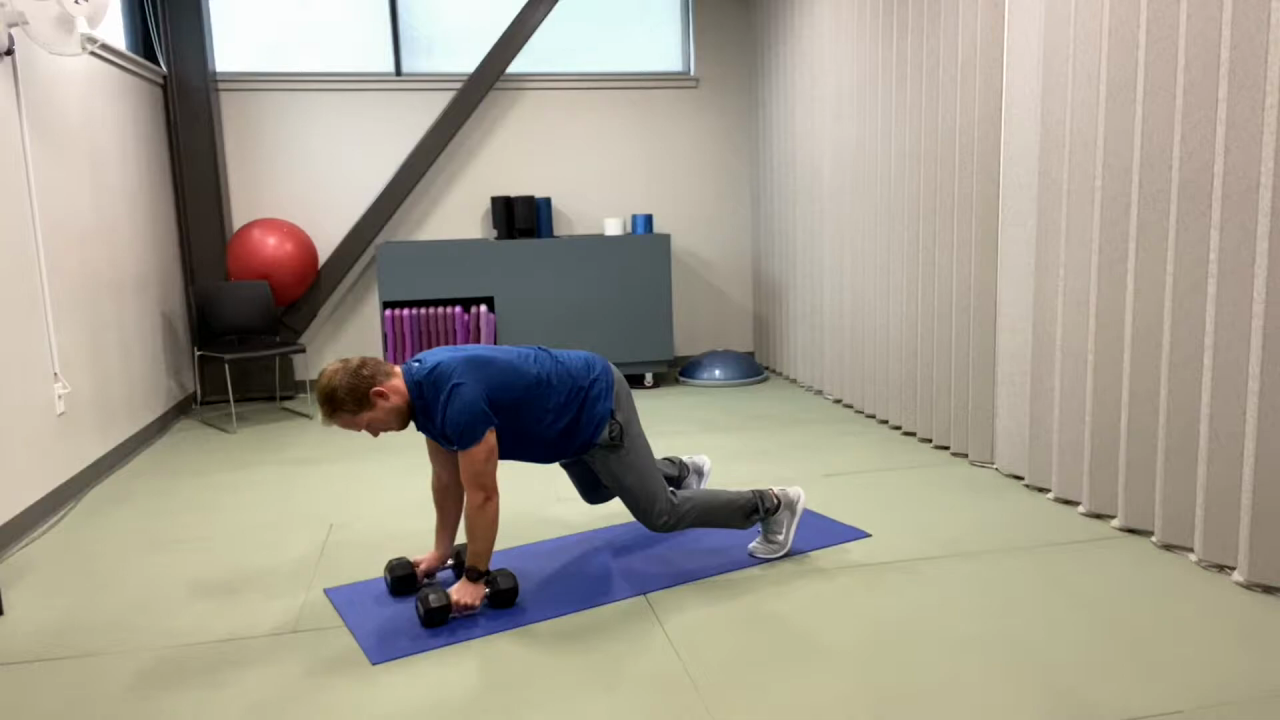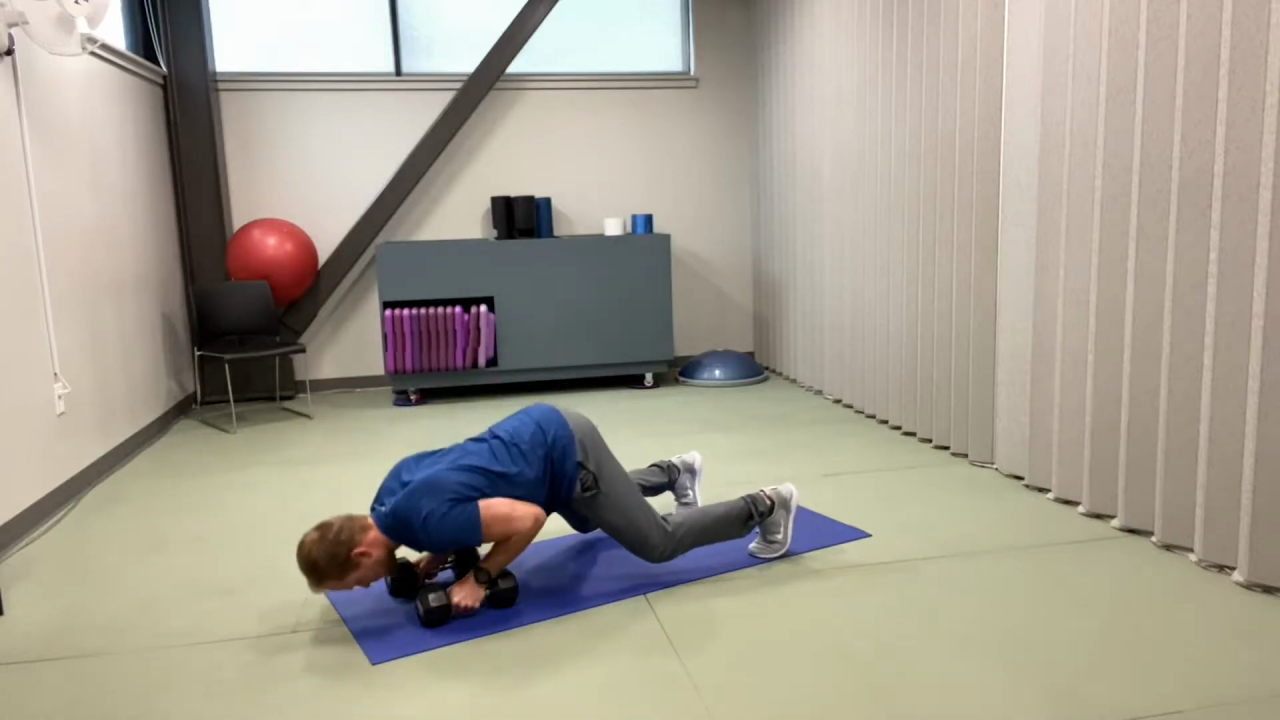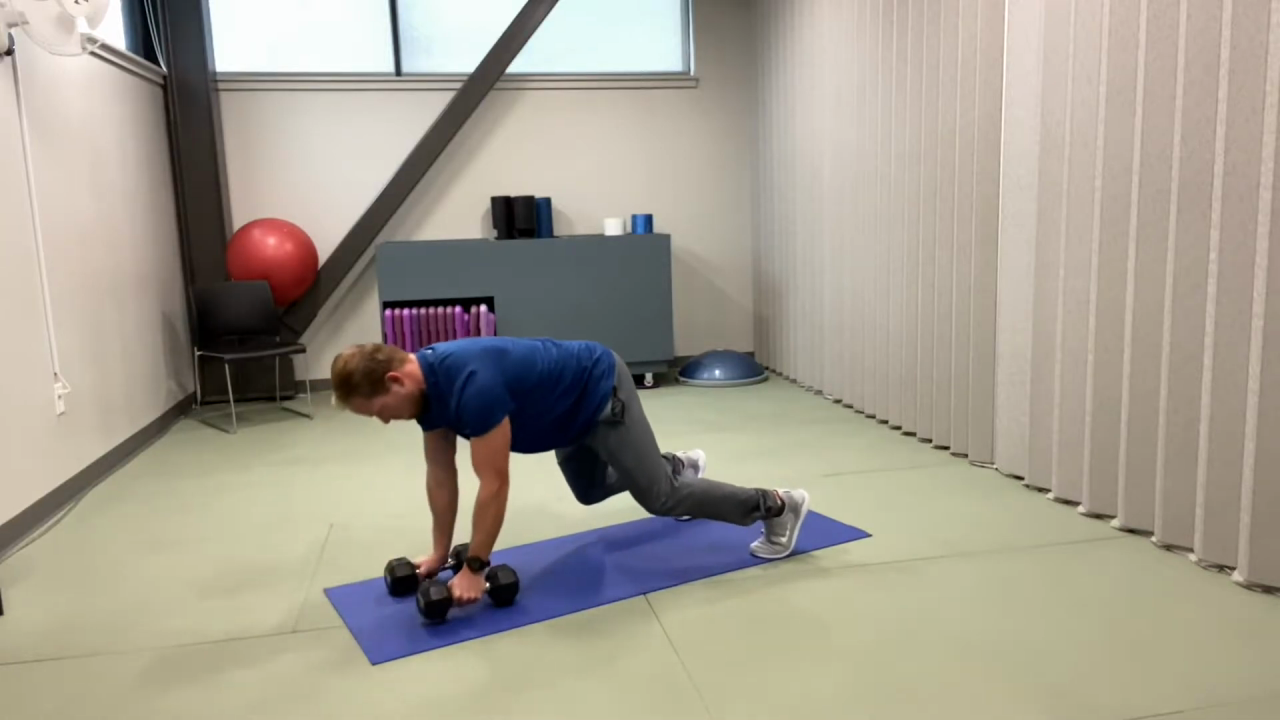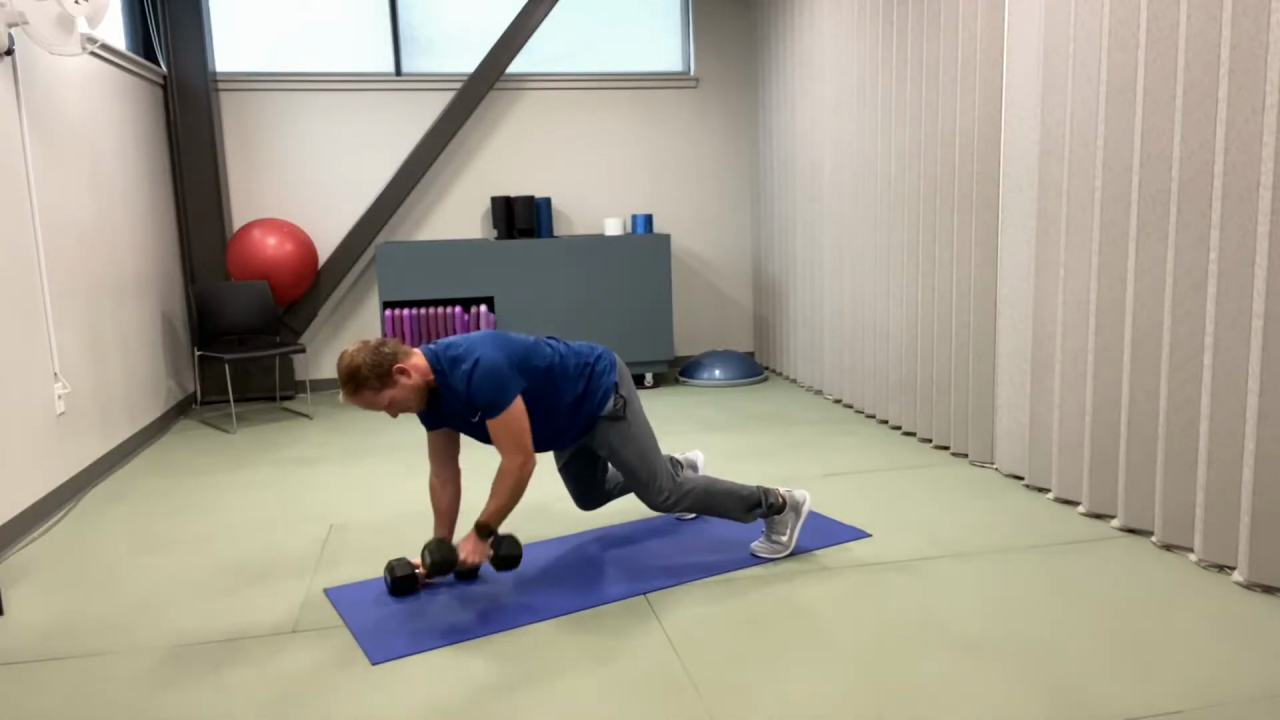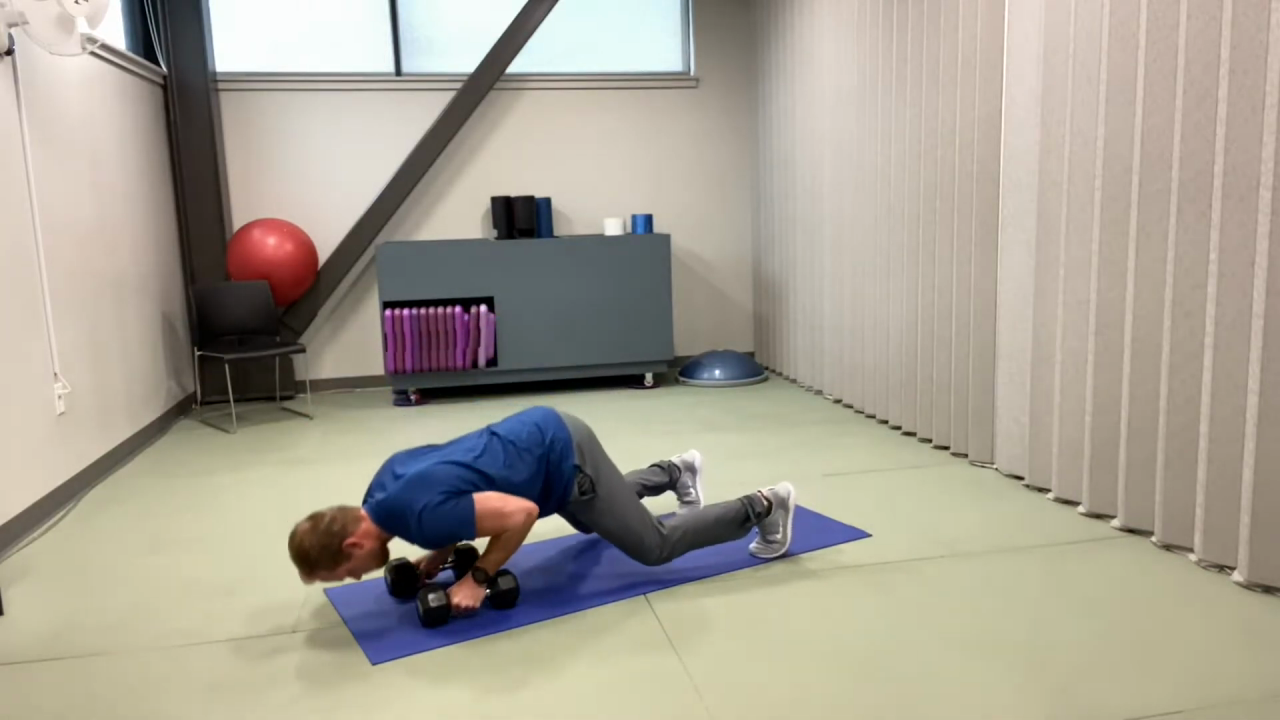
dt=1s
person 1, frame 1
left shoulder: (455, 396)
right shoulder: (419, 383)
left elbow: (481, 495)
right elbow: (446, 475)
left wrist: (474, 578)
right wrist: (440, 551)
left hip: (596, 403)
right hip: (572, 406)
left knee: (660, 512)
right knee: (599, 492)
left ankle: (773, 504)
right ankle: (684, 470)
person 1, frame 2
left shoulder: (427, 521)
right shoulder: (392, 496)
left elbow: (530, 518)
left wrist: (479, 578)
right wrist: (438, 555)
left hip: (566, 451)
right hip: (545, 427)
left knee: (658, 542)
right knee: (588, 520)
left ankle: (766, 505)
right ankle: (677, 472)
person 1, frame 3
left shoulder: (470, 382)
right shoulder: (426, 383)
left elbow: (493, 486)
right elbow: (441, 472)
left wrist: (473, 570)
right wrist: (440, 553)
left hip: (599, 388)
right hip: (567, 403)
left knee: (657, 497)
right knee: (591, 489)
left ankle: (777, 505)
right ankle: (680, 465)
person 1, frame 4
left shoulder: (479, 368)
right shoulder: (431, 386)
left elbow: (519, 462)
right elbow: (444, 473)
left wrist: (482, 535)
left hip: (600, 391)
right hip: (570, 411)
left knee: (661, 493)
right knee: (591, 497)
left ankle: (779, 504)
right ankle: (679, 466)
person 1, frame 5
left shoulder: (420, 516)
right shoulder: (385, 489)
left elbow: (522, 513)
left wrist: (478, 579)
right wrist: (437, 558)
left hip: (563, 455)
right hip: (543, 431)
left knee: (654, 545)
right knee: (597, 518)
left ankle: (764, 506)
right ankle: (678, 471)
